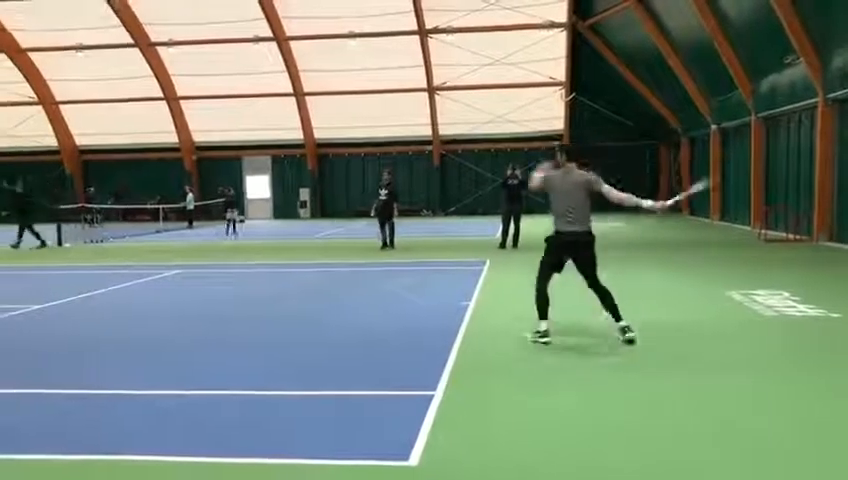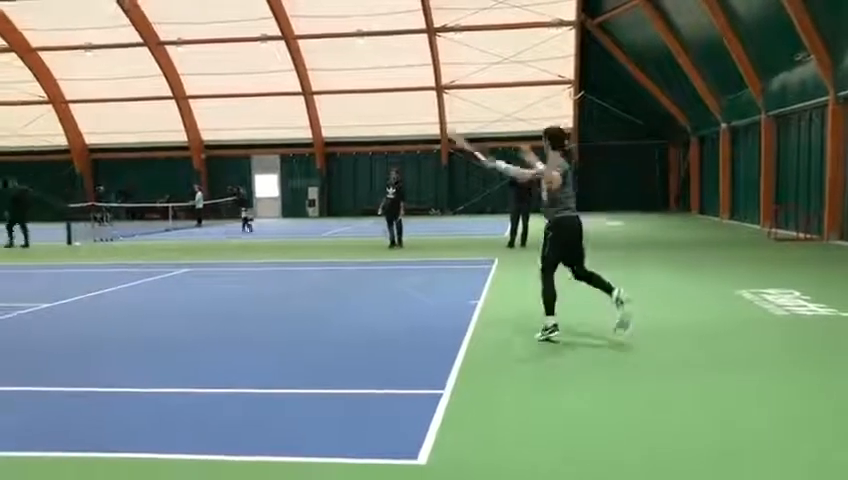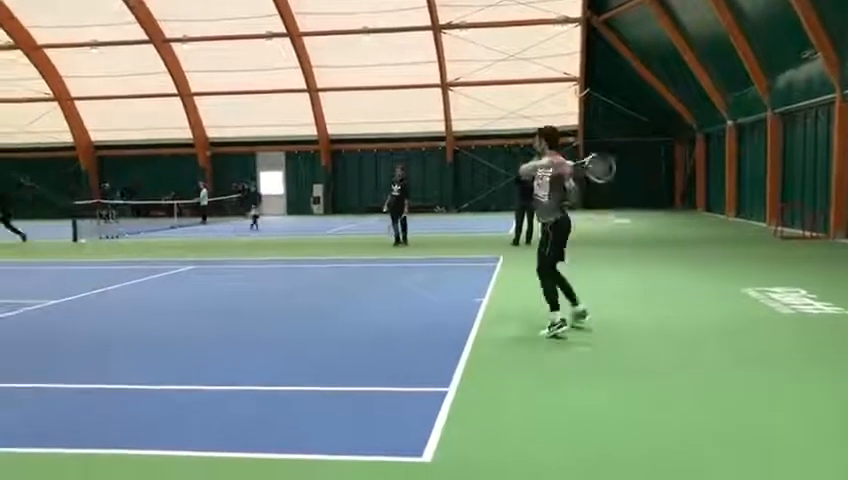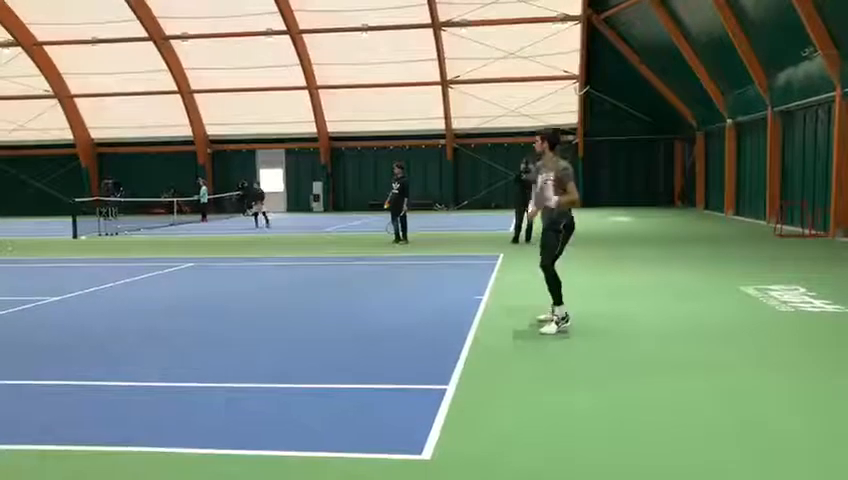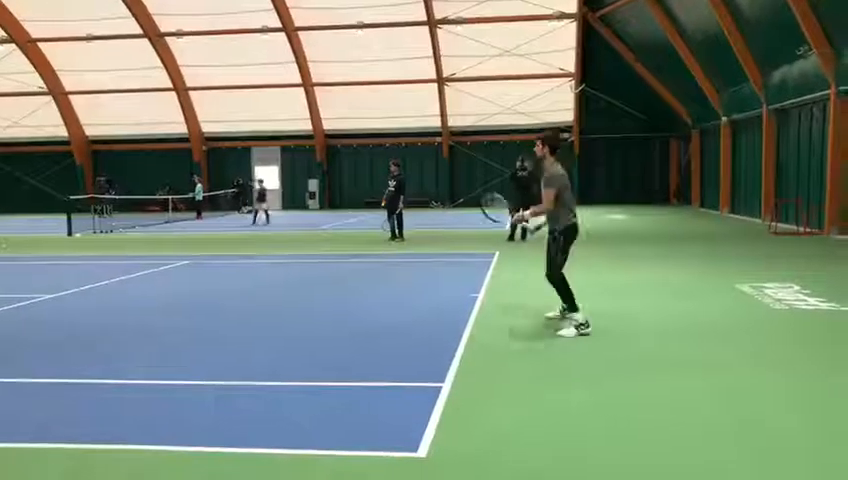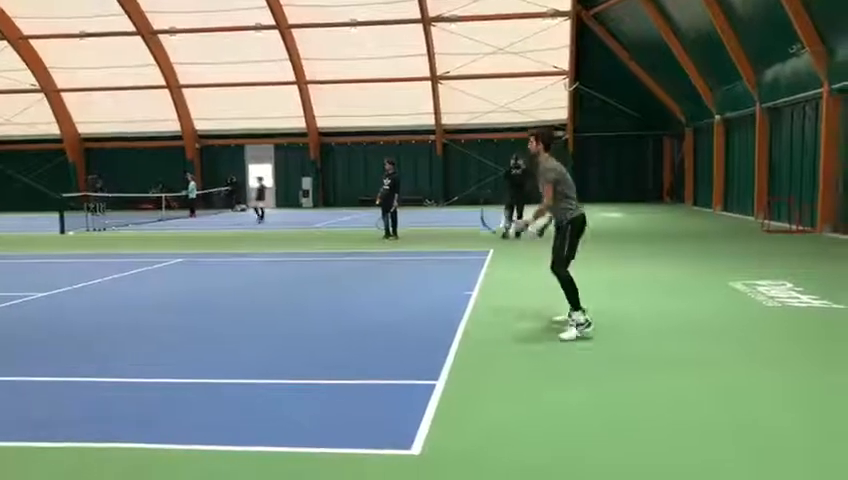
dt=0.3s
person 1, frame 1
left shoulder: (551, 176)
right shoulder: (588, 178)
left elbow: (533, 186)
right elbow: (616, 196)
left wrist: (540, 172)
right wrist: (649, 204)
left hip: (561, 239)
right hip: (585, 238)
left knee: (542, 281)
right knee: (595, 285)
left ankle: (542, 330)
right ankle: (623, 327)
person 1, frame 2
left shoulder: (559, 164)
right shoulder: (554, 164)
left elbow: (555, 185)
right elbow: (526, 176)
left wrist: (538, 166)
right wrist: (497, 164)
left hip: (560, 225)
right hip: (570, 224)
left knee: (547, 274)
right knee: (580, 272)
left ankle: (550, 325)
right ankle: (616, 295)
person 1, frame 3
left shoulder: (563, 165)
right shoulder: (539, 161)
left elbow: (574, 192)
right elbow: (523, 171)
left wrist: (566, 174)
right wrist: (542, 162)
left hip: (557, 223)
right hip: (549, 224)
left knee: (544, 270)
right knee: (549, 269)
left ankle: (558, 321)
right ankle: (578, 309)
person 1, frame 4
left shoulder: (563, 167)
right shoulder: (539, 167)
left elbow: (574, 198)
right elbow: (535, 195)
left wrist: (553, 200)
right wrist: (533, 208)
left hip: (562, 224)
right hip: (548, 224)
left knee: (546, 264)
right knee: (547, 265)
left ankle: (561, 317)
right ankle: (557, 309)
person 1, frame 5
left shoulder: (554, 173)
right shoulder: (550, 170)
left elbow: (547, 206)
left wrist: (525, 215)
right wrist: (538, 219)
left hip: (565, 228)
right hip: (558, 227)
left knee: (552, 273)
right knee: (554, 271)
left ankle: (581, 322)
right ankle: (566, 308)
person 1, frame 6
left shoulder: (547, 168)
right shoulder: (550, 165)
left elbow: (547, 202)
left wrist: (530, 220)
left hip: (571, 221)
right hip: (566, 220)
left knee: (559, 268)
right knee: (558, 266)
left ankle: (582, 321)
right ankle: (576, 311)
